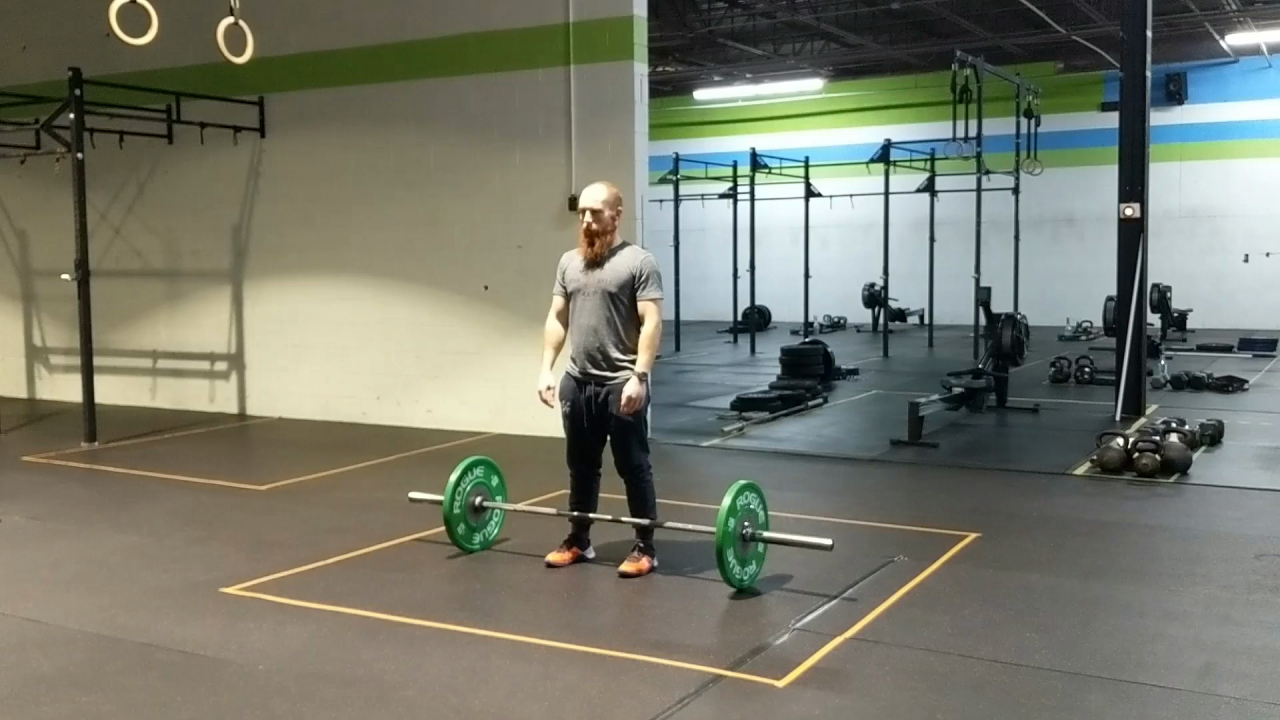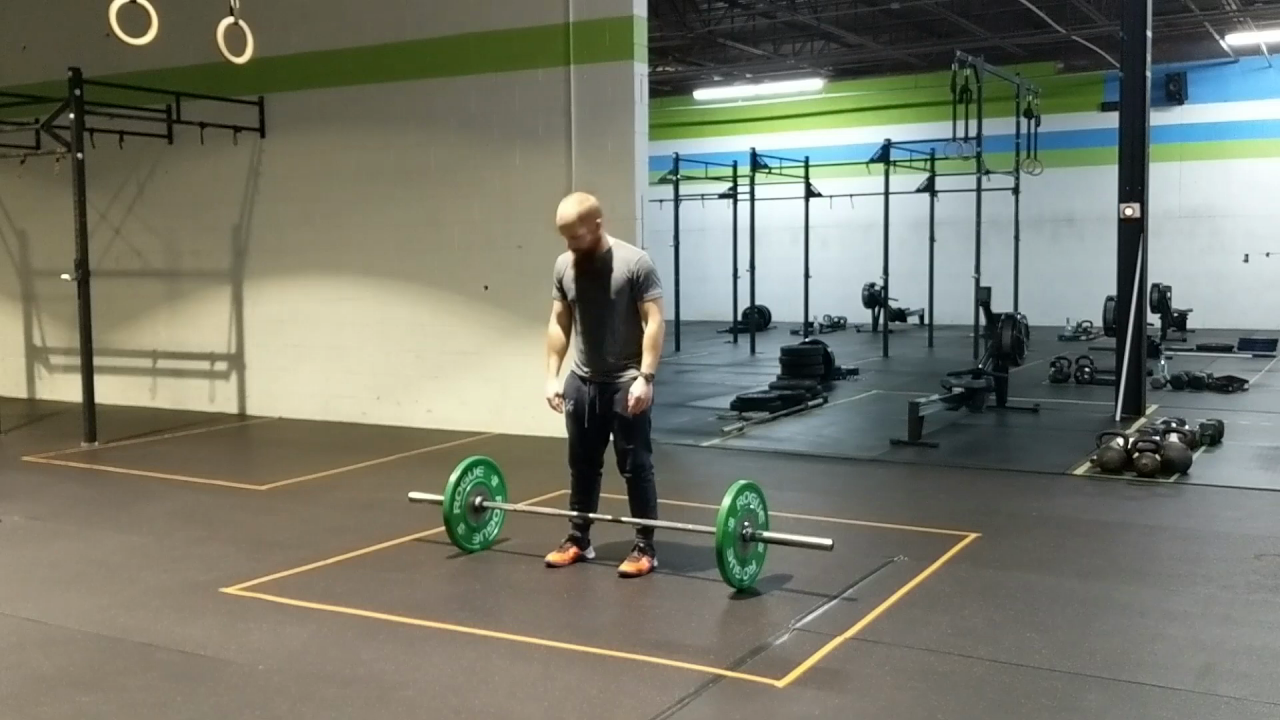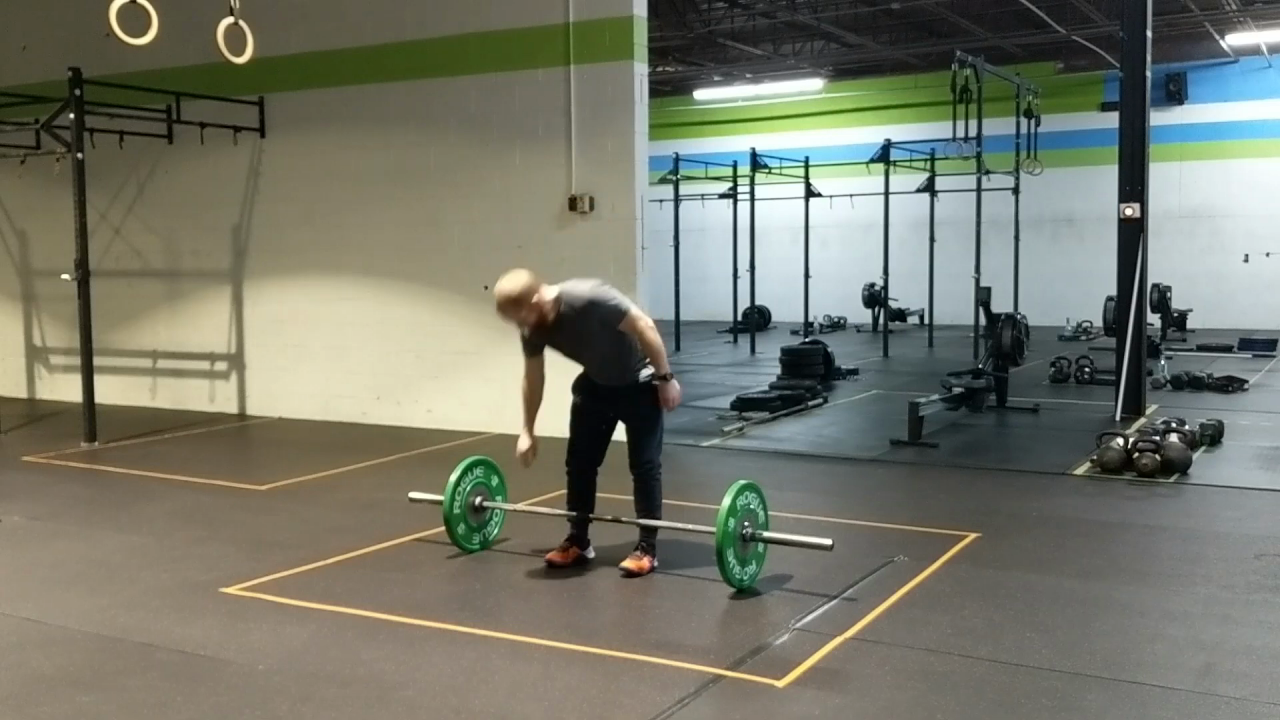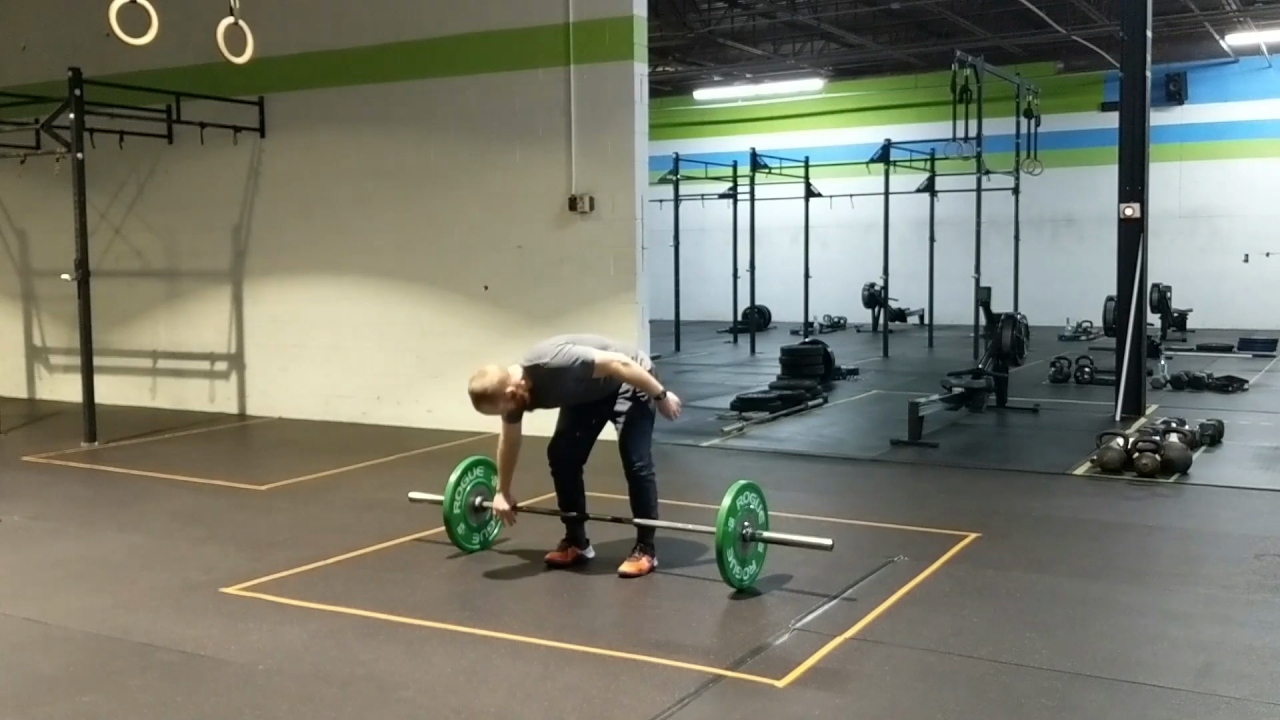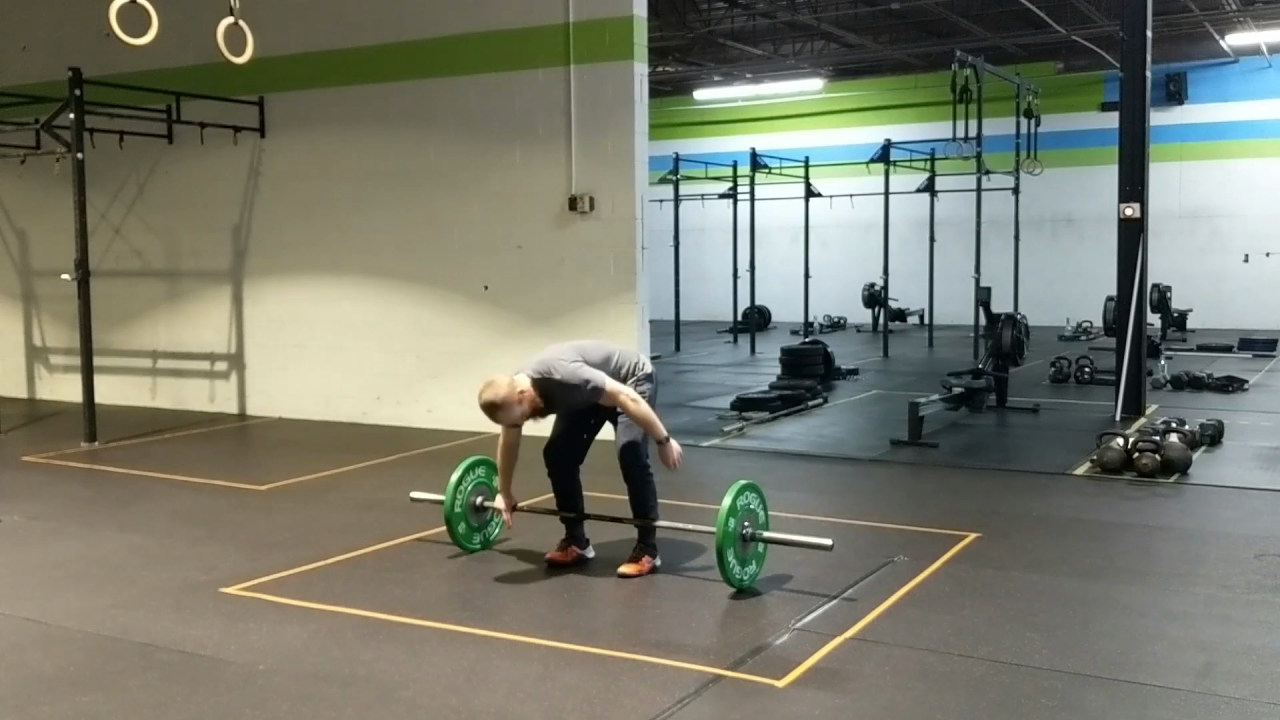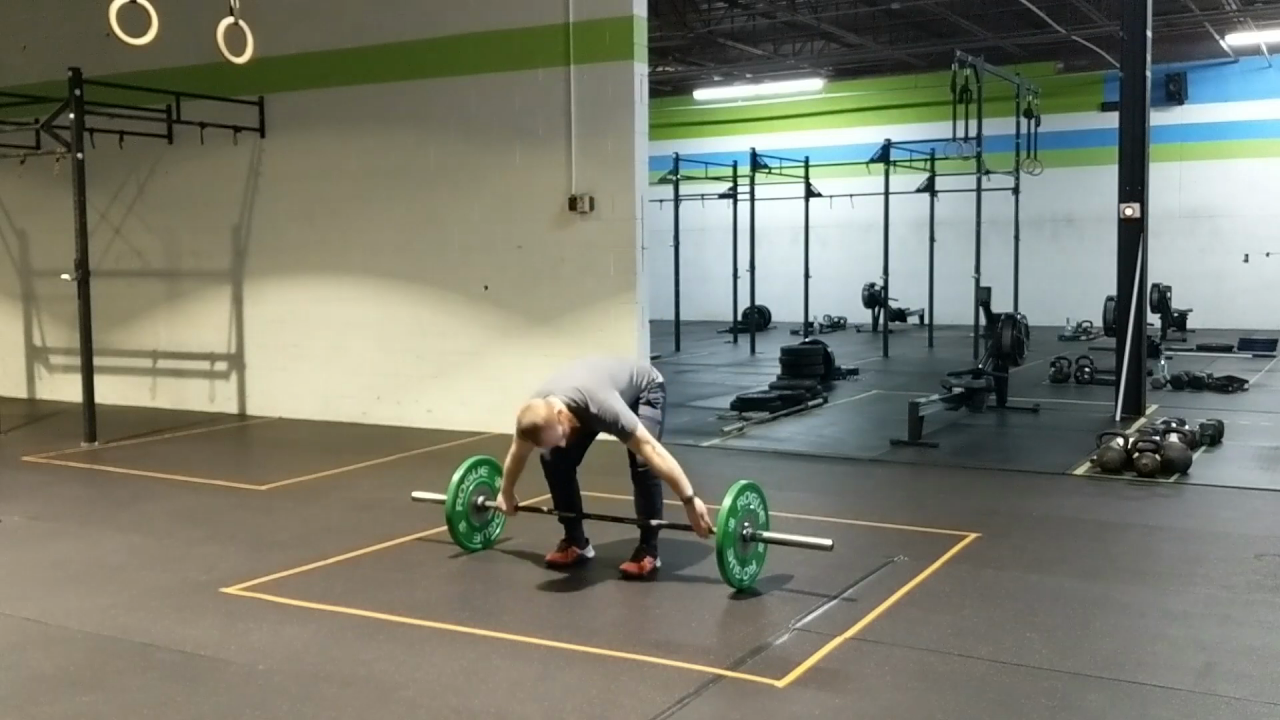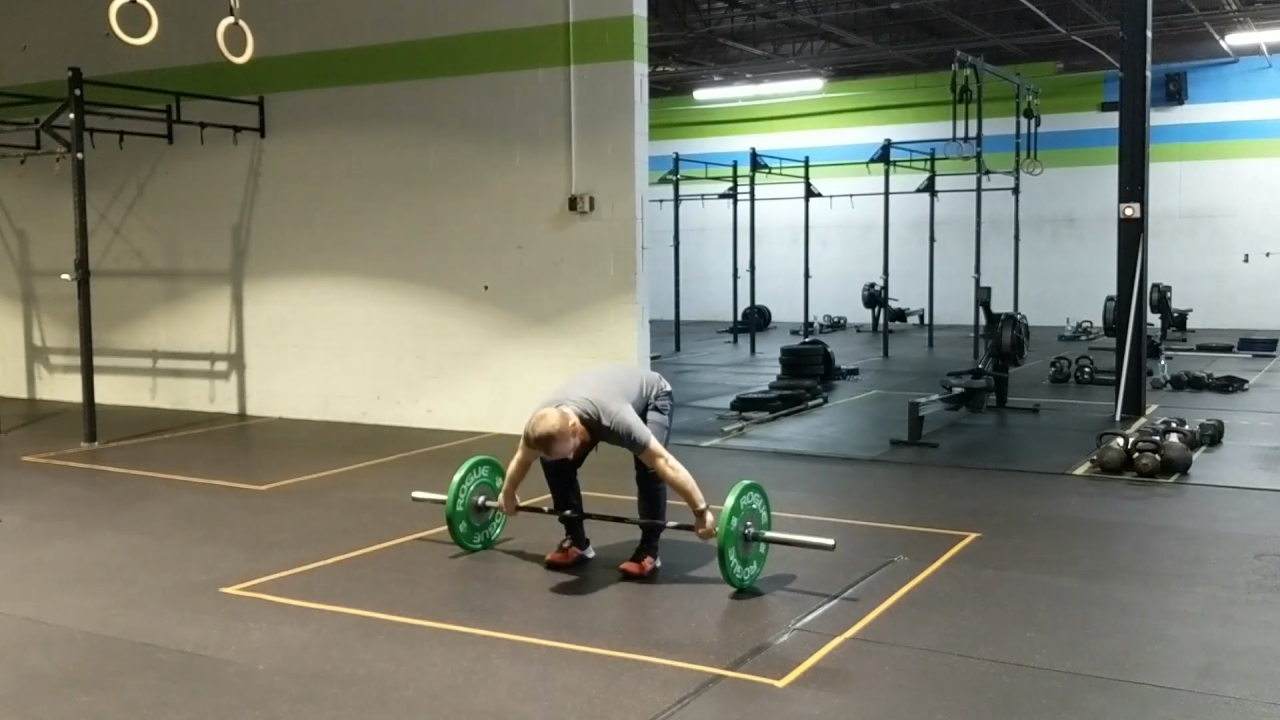
dt=0.4s
person 1, frame 1
left shoulder: (638, 262)
right shoulder: (568, 262)
left elbow: (651, 323)
right elbow: (557, 319)
left wrist: (639, 377)
right wrist: (546, 369)
left hip: (621, 385)
right hip: (577, 383)
left knee: (633, 467)
right knee: (581, 466)
left ankle: (645, 548)
right ankle: (579, 540)
person 1, frame 2
left shoulder: (634, 262)
right shoulder: (564, 266)
left elbow: (654, 321)
right elbow: (559, 323)
left wrist: (645, 379)
right wrist: (553, 376)
left hip: (627, 385)
right hip: (581, 383)
left knee: (635, 466)
right knee: (582, 465)
left ankle: (645, 548)
right ankle: (578, 540)
person 1, frame 3
left shoulder: (588, 297)
right shoulder: (533, 328)
left elbow: (643, 327)
right elbow: (533, 378)
left wrist: (665, 379)
right wrist: (527, 431)
left hip: (640, 383)
right hip: (595, 387)
left knee: (644, 462)
right knee: (579, 460)
left ankle: (647, 548)
right ankle: (578, 541)
person 1, frame 4
left shoulder: (555, 363)
right shoulder: (512, 388)
left elbow: (619, 363)
right elbow: (509, 442)
left wrist: (661, 397)
right wrist: (503, 492)
left hip: (629, 383)
right hip: (588, 392)
left knee: (636, 461)
right knee: (560, 456)
left ankle: (645, 549)
right ankle: (577, 542)
person 1, frame 5
left shoulder: (562, 375)
right shoulder: (510, 396)
left elbow: (629, 399)
right elbow: (509, 444)
left wrist: (665, 442)
right wrist: (504, 493)
left hip: (632, 378)
right hip: (587, 394)
left knee: (631, 459)
right knee: (557, 456)
left ankle: (647, 551)
right ankle: (576, 542)
person 1, frame 6
left shoulder: (600, 407)
right shoulder: (536, 415)
left elbow: (652, 453)
right elbow: (517, 454)
left wrist: (690, 501)
right wrist: (506, 494)
left hip: (644, 387)
right hip: (595, 387)
left knee: (643, 464)
right knee: (553, 460)
left ankle: (648, 550)
right ankle: (575, 542)
person 1, frame 7
left shoulder: (614, 419)
right shoulder: (544, 423)
left elbow: (665, 464)
right elbow: (523, 459)
left wrist: (702, 512)
right wrist: (507, 495)
left hip: (652, 395)
right hip: (601, 397)
left knee: (649, 468)
right knee: (552, 462)
left ankle: (649, 550)
right ankle: (576, 542)
